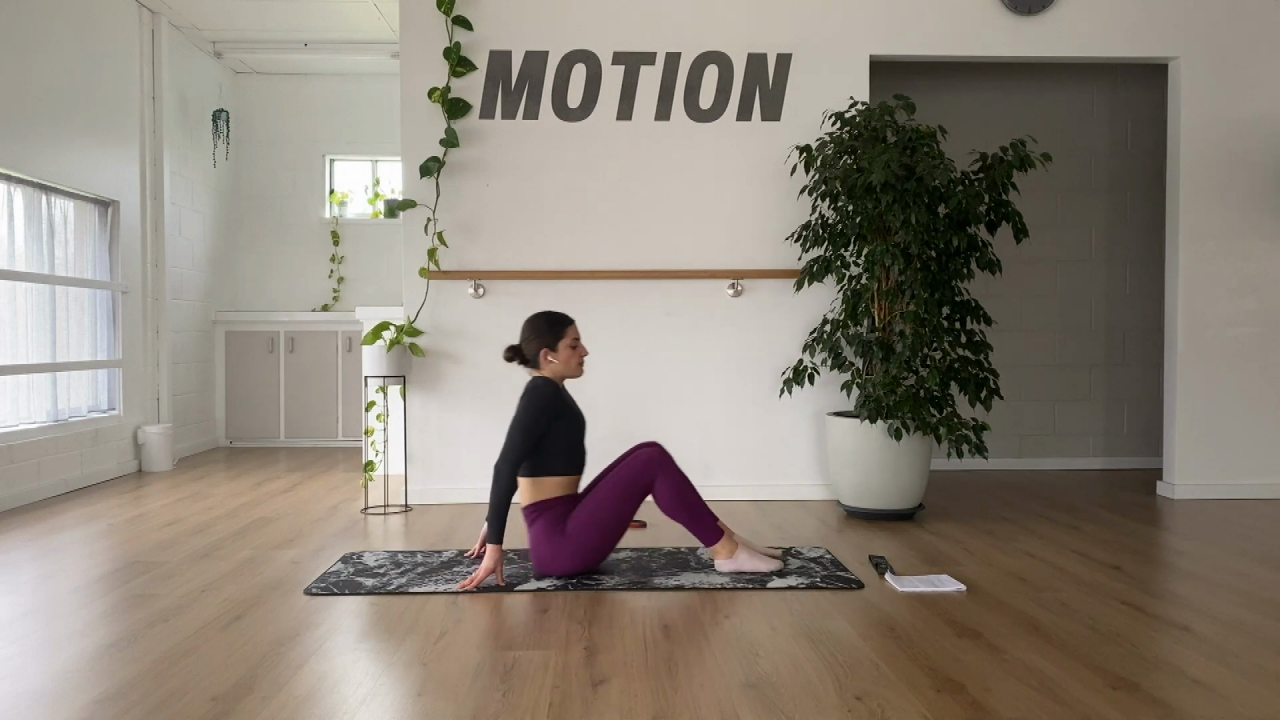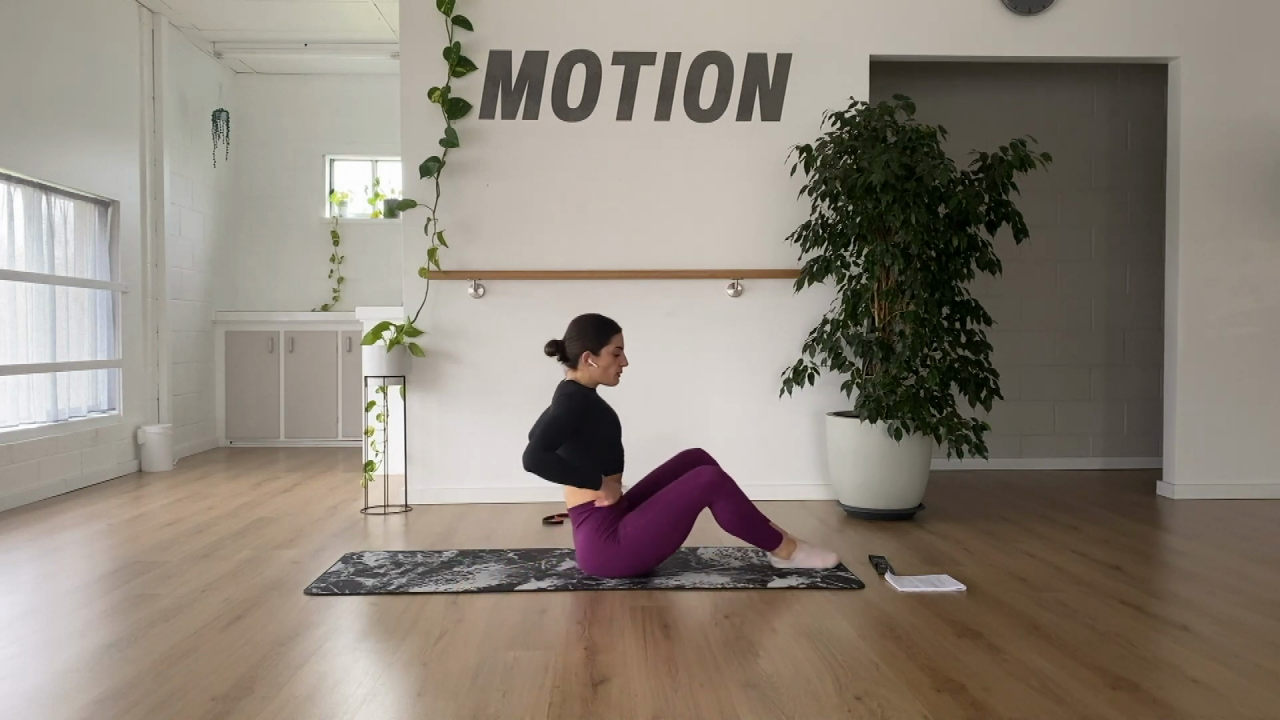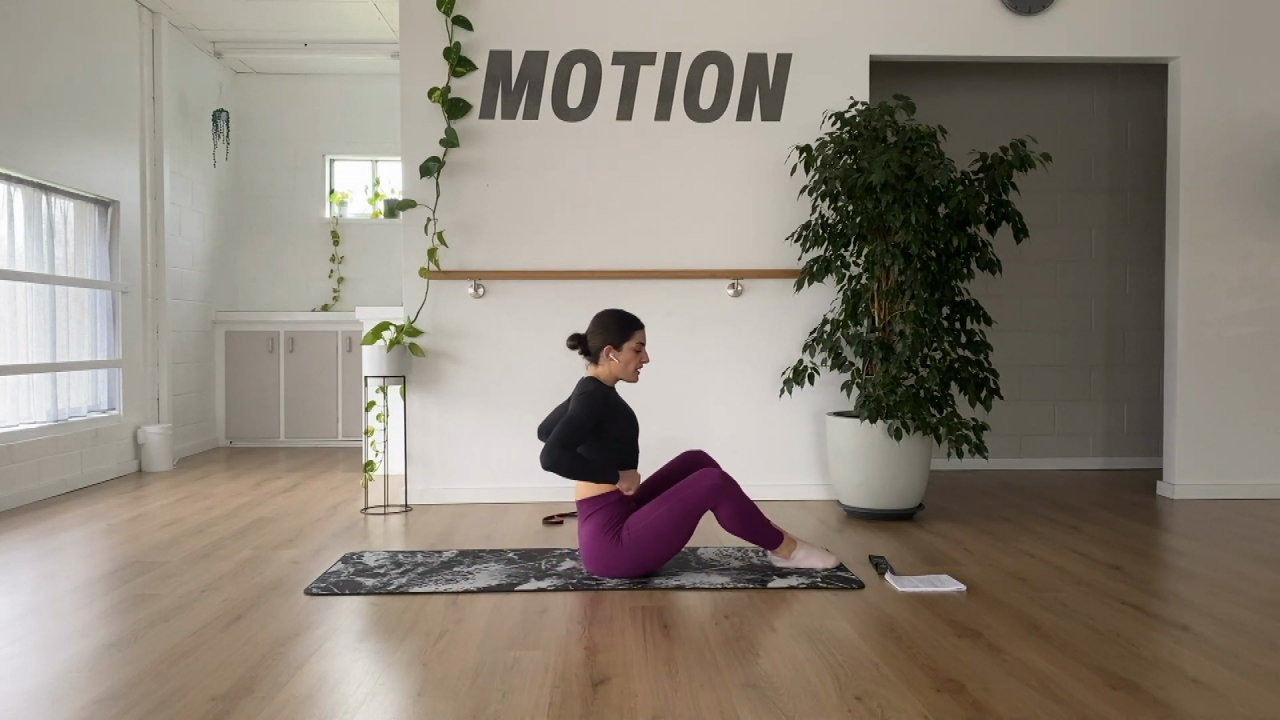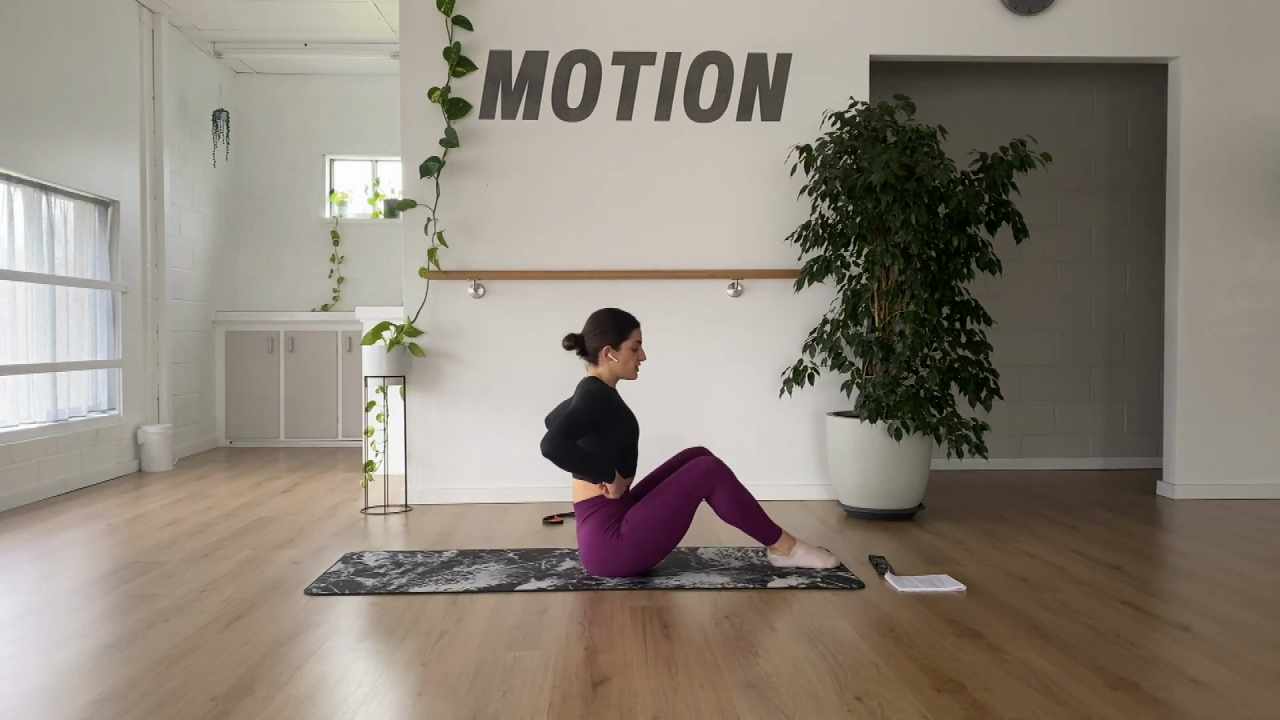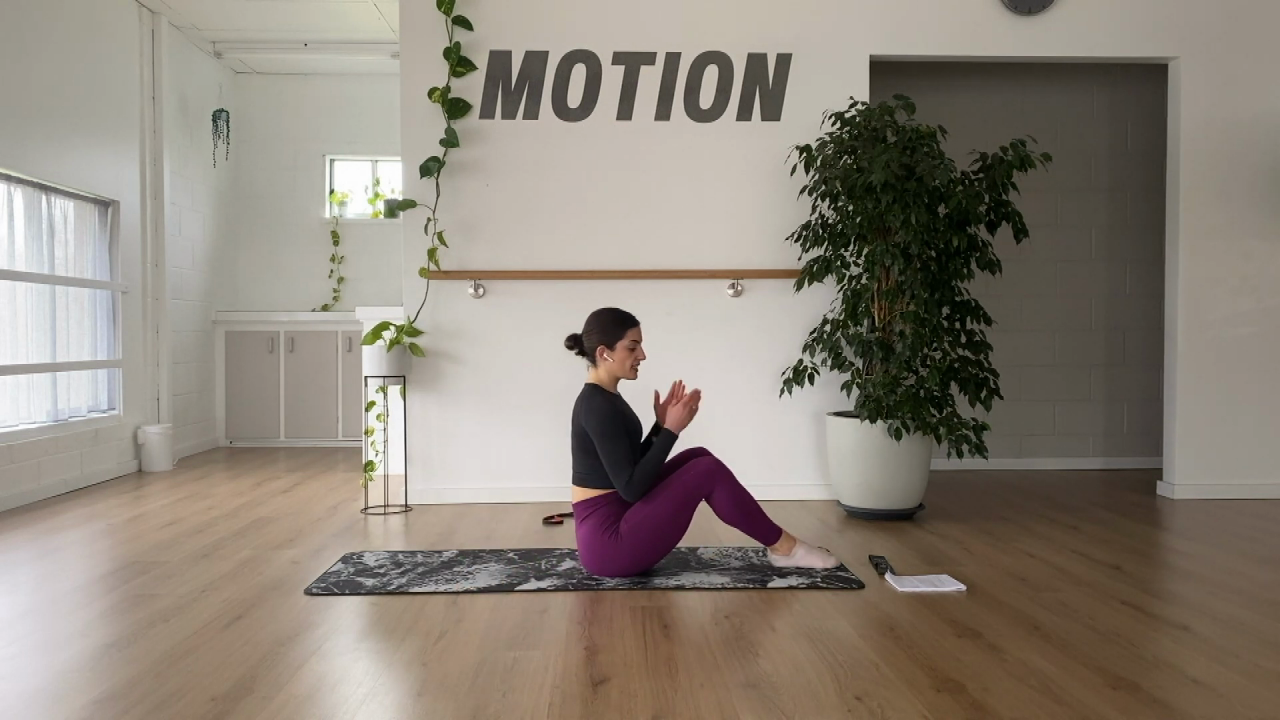
dt=0.7s
person 1, frame 1
left shoulder: (549, 391)
right shoulder: (543, 395)
left elbow: (511, 464)
right elbow: (506, 465)
left wrist: (492, 525)
right wrist: (495, 544)
left hip: (562, 526)
right hip: (560, 543)
left knee: (648, 454)
right knee: (654, 461)
left ankle: (724, 537)
right ankle: (725, 550)
person 1, frame 2
left shoulder: (575, 394)
right shoulder: (574, 400)
left elbow: (537, 435)
right elbow: (534, 457)
right wrist: (598, 482)
left hip: (613, 524)
right hip: (606, 545)
left knee: (695, 460)
right knee: (709, 480)
left ankle: (772, 535)
right ankle: (784, 549)
person 1, frame 3
left shoulder: (592, 391)
right shoulder: (594, 397)
left elbow: (545, 431)
right elbow: (551, 457)
right wrist: (615, 475)
left hip: (619, 521)
right hip: (611, 544)
left knee: (696, 462)
right knee: (713, 483)
left ankle: (769, 533)
right ankle: (784, 548)
person 1, frame 4
left shoulder: (592, 390)
right shoulder: (597, 395)
left elbow: (552, 421)
right elbow: (552, 445)
right wrist: (608, 477)
left hip: (612, 522)
right hip: (610, 544)
left knee: (697, 457)
right knee: (709, 470)
left ankle: (773, 538)
right ankle: (783, 547)
person 1, frame 5
left shoulder: (603, 398)
right shoulder: (599, 405)
left elbow: (633, 466)
right elbow: (630, 487)
left wrist: (662, 426)
right wrist: (671, 431)
left hip: (613, 527)
right hip: (609, 544)
left knee: (699, 458)
right knee: (708, 471)
left ankle: (778, 541)
right ankle: (783, 546)
